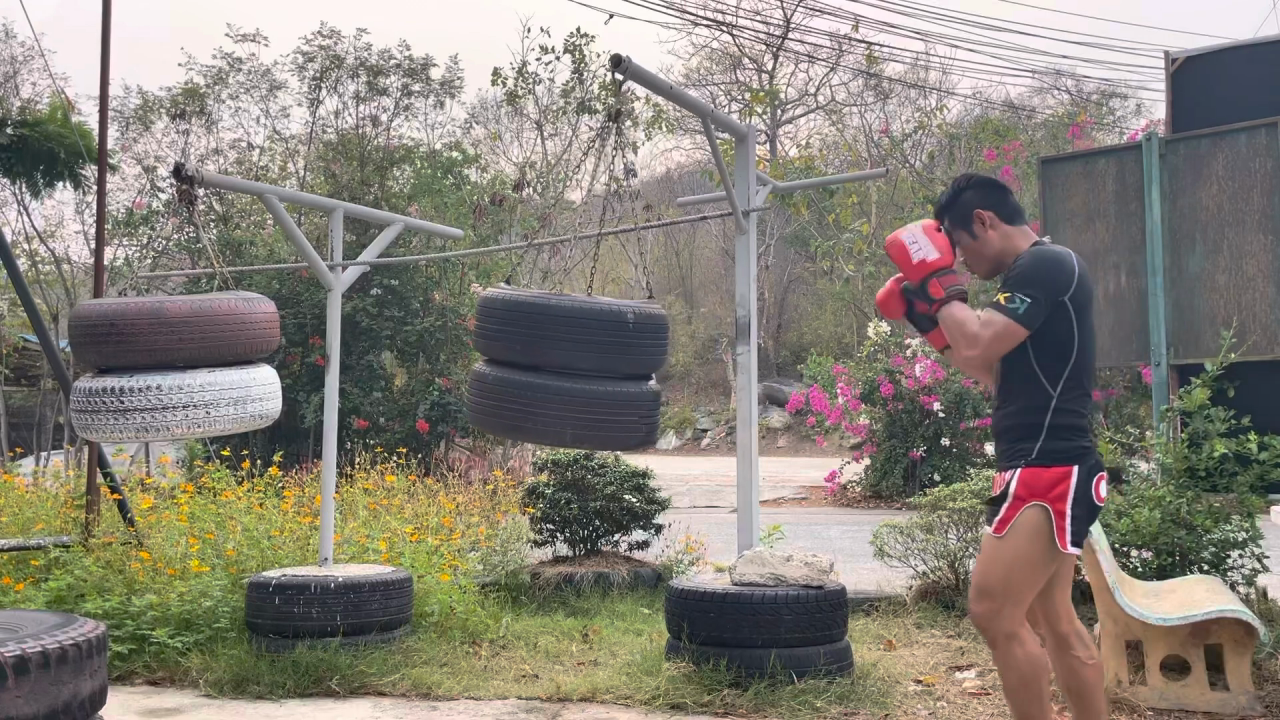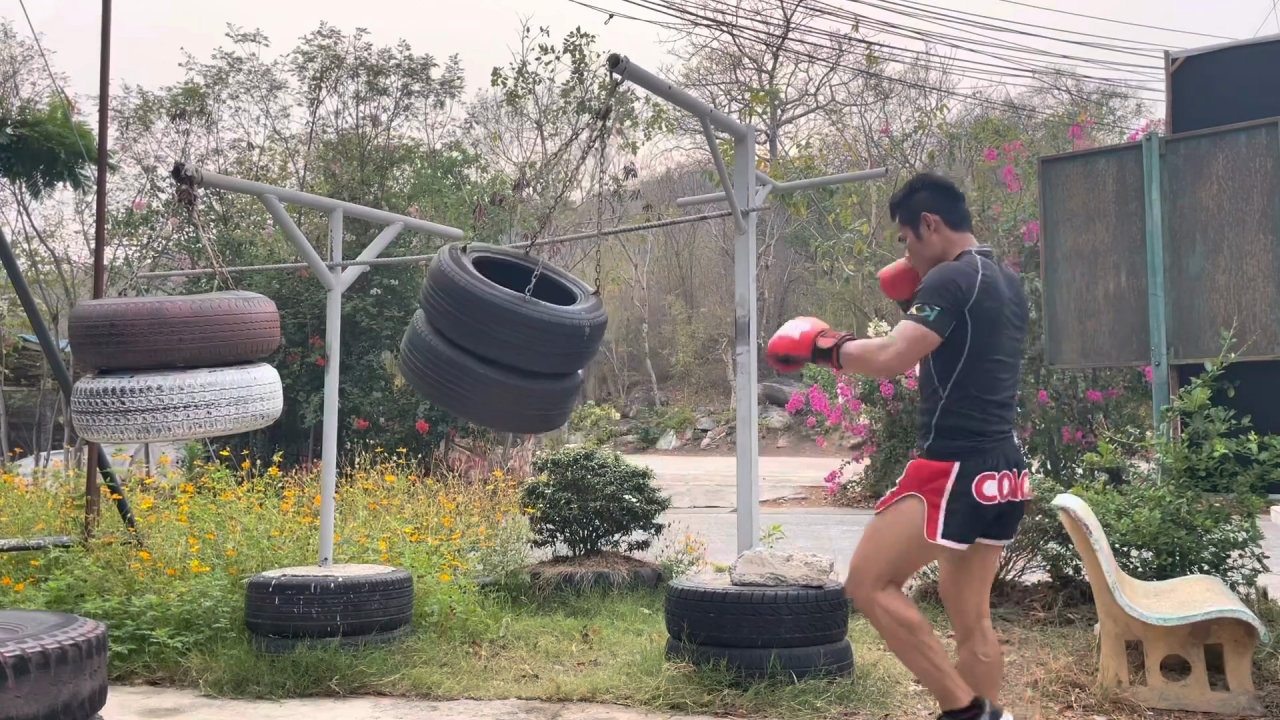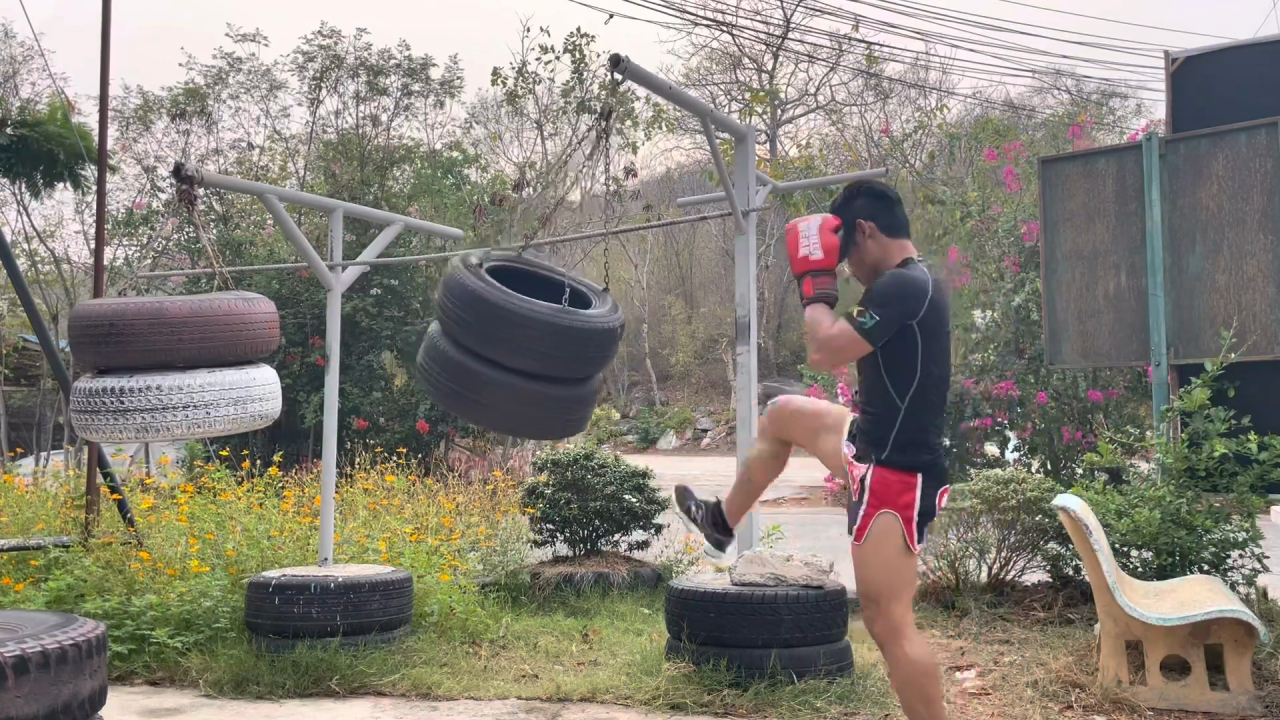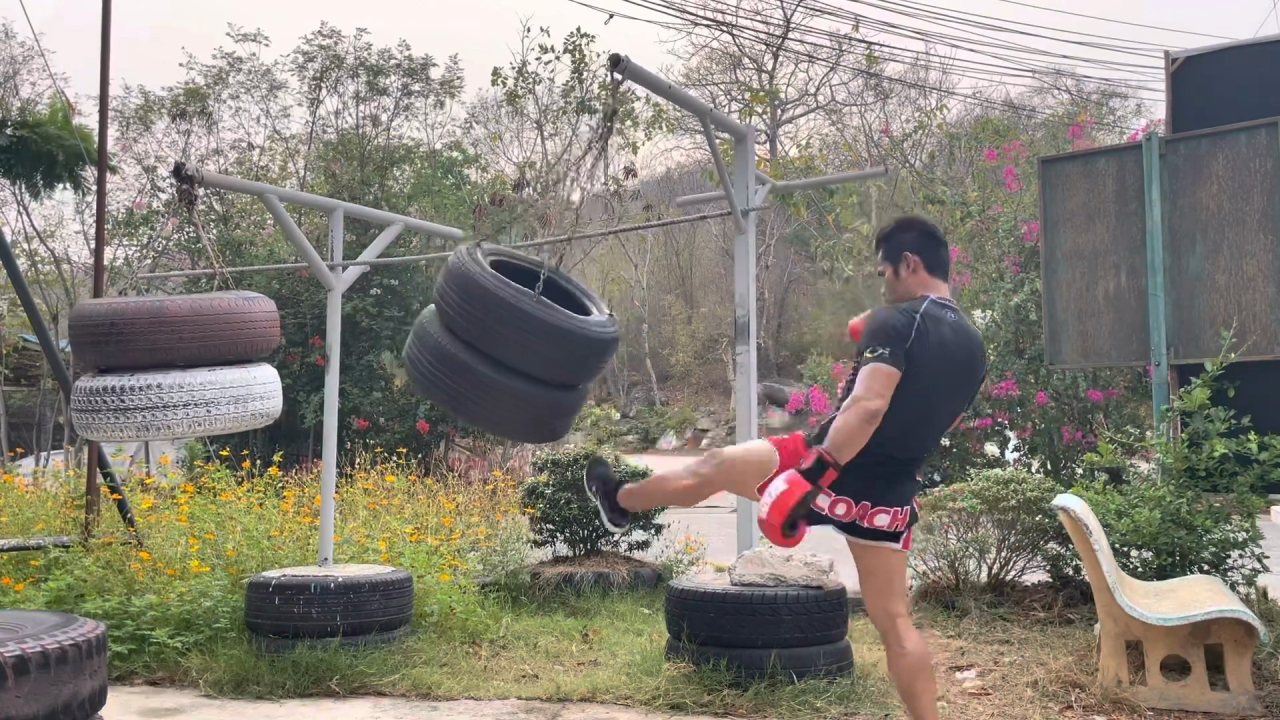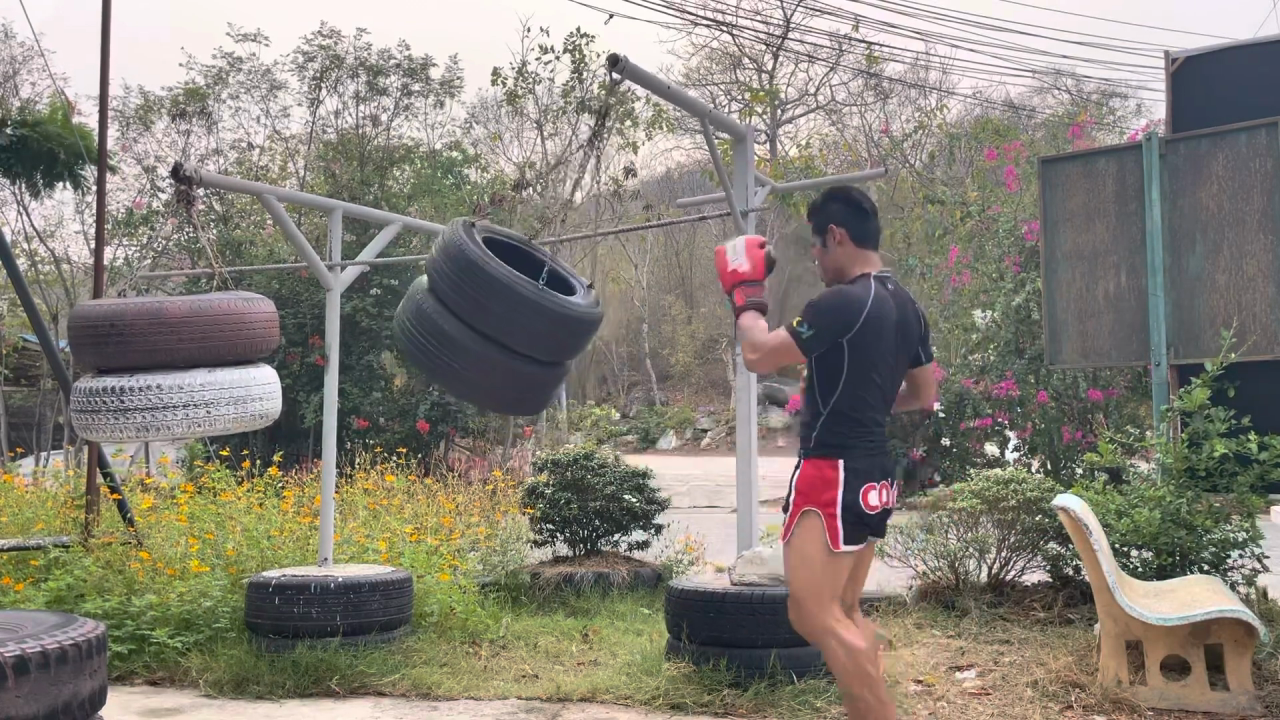
dt=1s
person 1, frame 1
left shoulder: (1045, 265)
right shoulder: (1032, 273)
left elbow: (977, 346)
right elbow: (991, 368)
left wrist: (934, 280)
right wrist: (931, 320)
left hip: (1048, 475)
right hip: (1040, 472)
left knee: (996, 614)
right knee: (1055, 622)
person 1, frame 2
left shoulder: (953, 278)
right shoulder: (1005, 282)
left elbow: (890, 357)
left wrist: (826, 346)
right wrist: (918, 302)
left hip: (951, 470)
right hip: (998, 473)
left knee: (867, 586)
right knee: (970, 618)
person 1, frame 3
left shoulder: (902, 288)
right shoulder: (914, 283)
left elbow: (825, 352)
left wrist: (815, 282)
left hip: (896, 475)
right hip: (872, 445)
left knee: (889, 624)
right knee: (781, 414)
right ankle: (722, 523)
person 1, frame 4
left shoulder: (896, 322)
right shoulder: (974, 347)
left elbow: (867, 406)
left wrist: (812, 474)
left hip: (830, 475)
right hip: (891, 499)
left knee: (712, 468)
right knee: (895, 622)
left ankle: (620, 501)
person 1, frame 5
left shoulder: (841, 303)
right shoulder: (906, 307)
left elbow: (758, 356)
right elbow: (924, 393)
left wrist: (744, 291)
left hip: (830, 478)
right hip: (871, 478)
left knee: (817, 618)
right knee: (843, 610)
